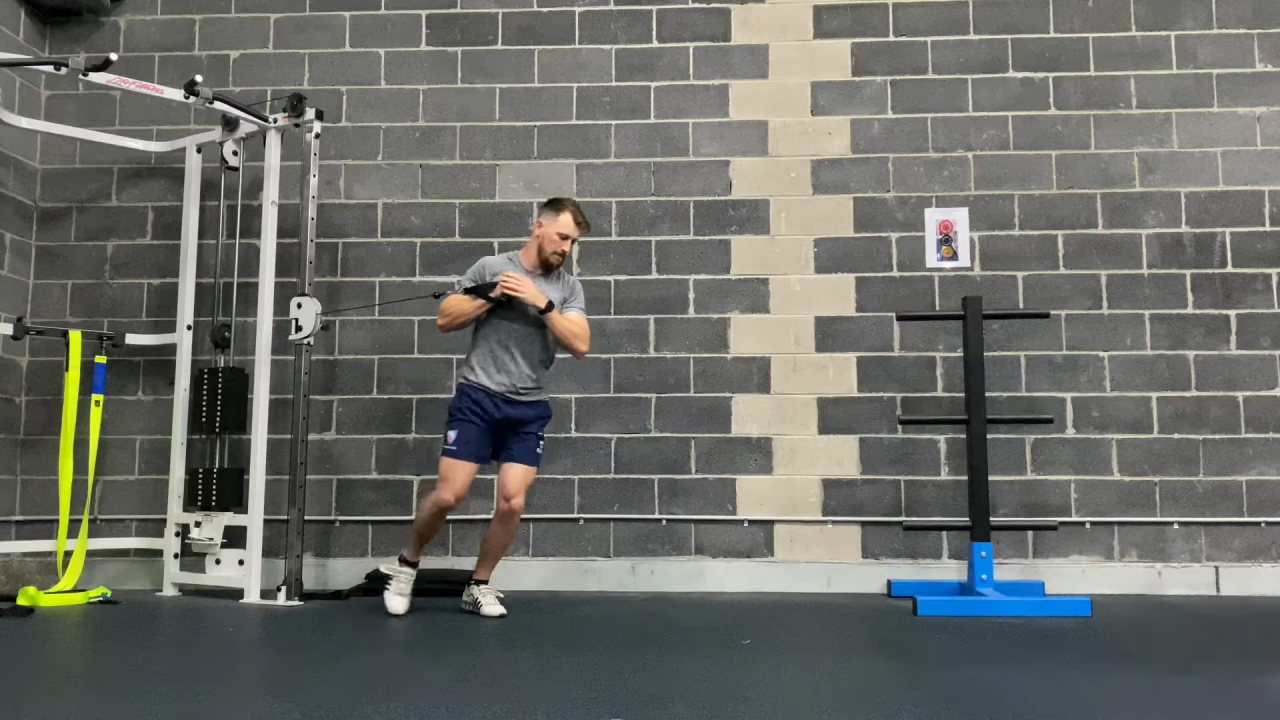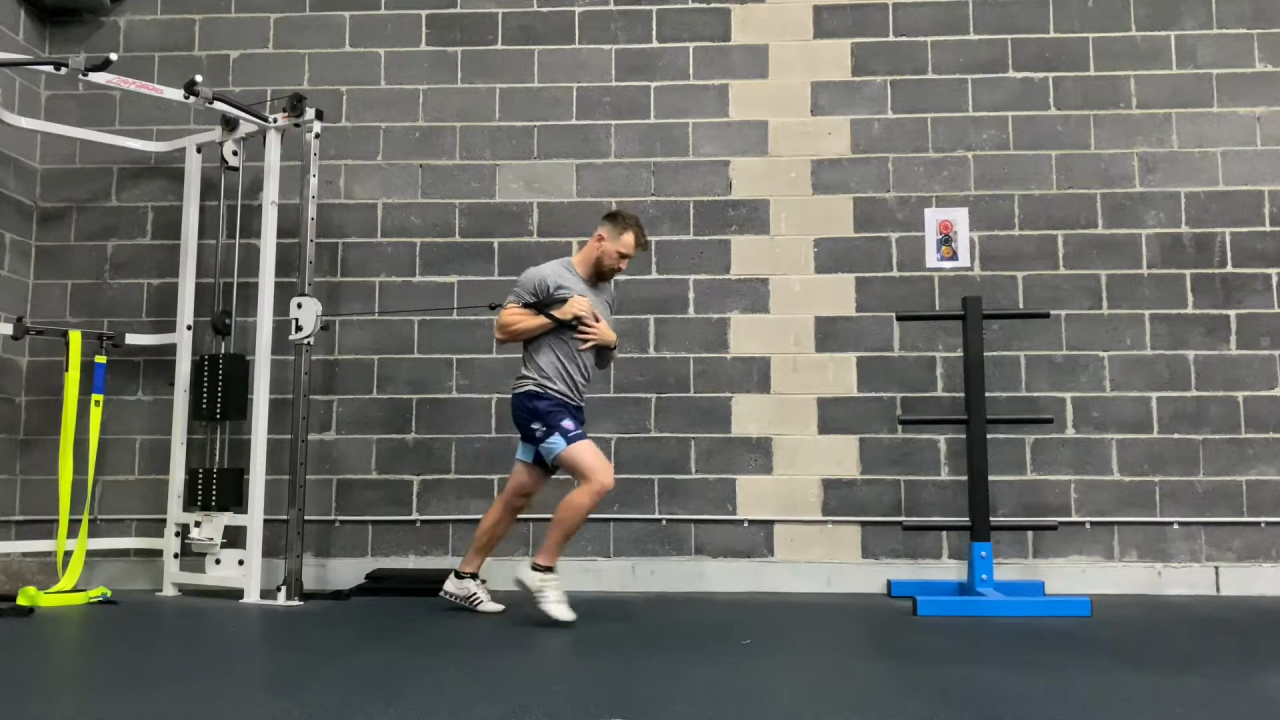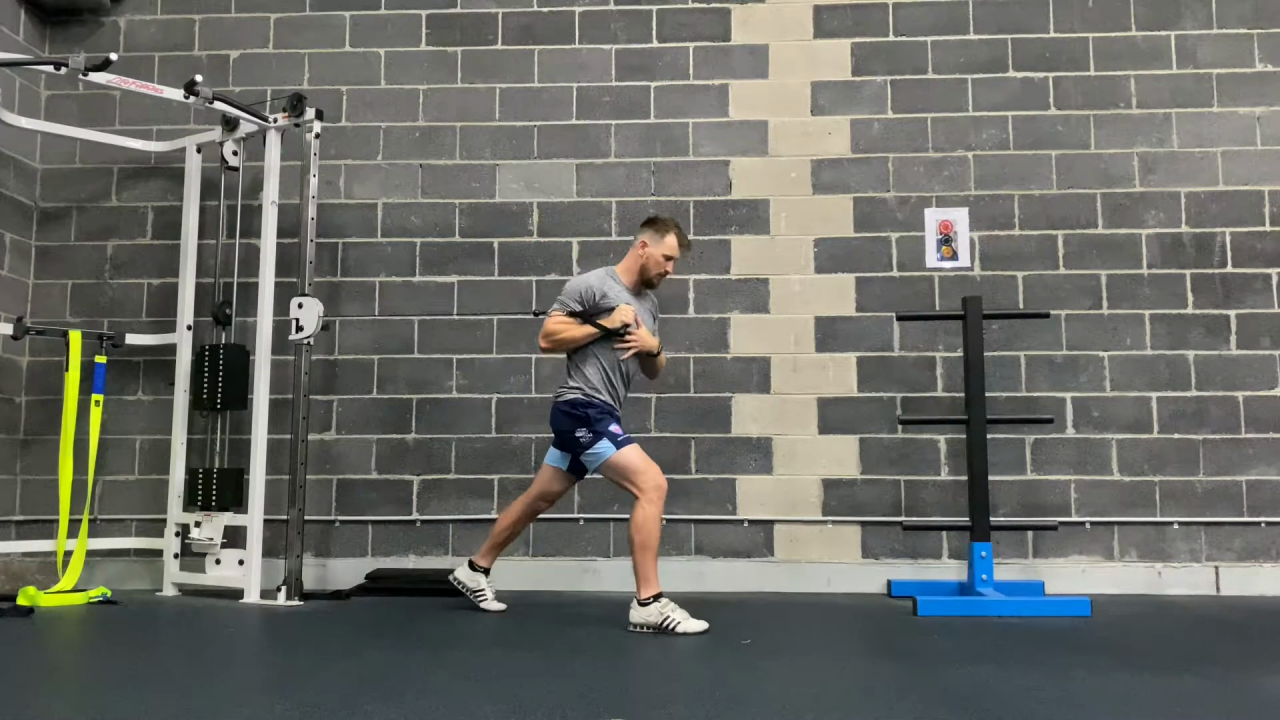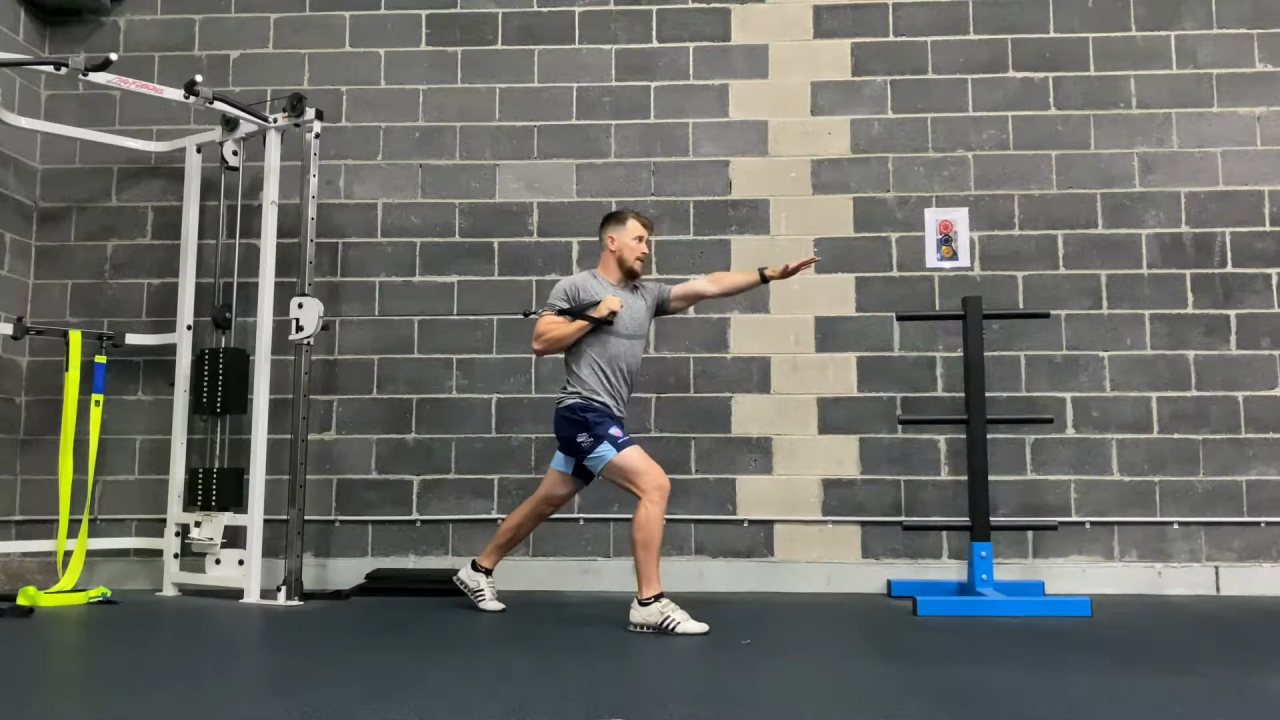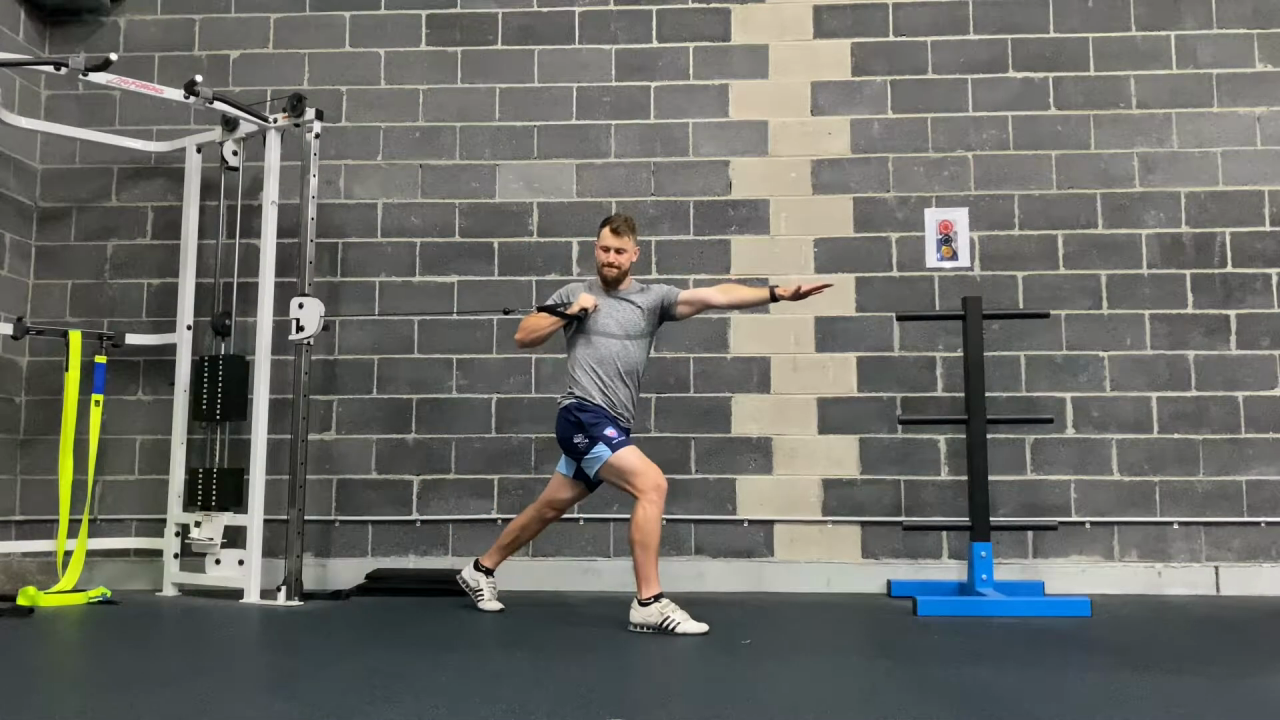
dt=1s
person 1, frame 1
left shoulder: (569, 287)
right shoulder: (490, 267)
left elbow: (580, 345)
right elbow: (445, 318)
left wrist: (541, 304)
right wrist: (493, 295)
left hip: (529, 407)
right hip: (477, 395)
left knee: (511, 504)
right knee: (448, 496)
left ankle: (480, 585)
right ankle: (408, 562)
person 1, frame 2
left shoulder: (606, 293)
right shoulder: (544, 277)
left elbow: (603, 361)
right elbow: (503, 329)
left wrist: (610, 340)
right wrist: (558, 315)
left hip: (568, 405)
right hip: (540, 400)
left knee: (518, 498)
right knee: (600, 478)
left ankle: (464, 576)
right ankle: (541, 568)
person 1, frame 3
left shoulder: (649, 302)
right shoulder: (590, 285)
left elbow: (654, 371)
right elbow: (547, 339)
left wrist: (654, 347)
right wrist: (605, 324)
left hip: (597, 415)
right hip: (583, 409)
left knee: (540, 497)
right knee: (652, 485)
left ankle: (475, 569)
right ankle: (648, 603)
person 1, frame 4
left shoulder: (648, 295)
right shoulder: (575, 287)
left elbow: (710, 286)
right elbow: (541, 342)
left wrist: (769, 274)
right wrist: (594, 316)
left hip: (602, 420)
right hip: (585, 414)
left knee: (544, 503)
right knee: (654, 485)
left ankle: (478, 570)
right ankle: (649, 604)
person 1, frame 5
left shoulder: (654, 297)
right shoulder: (574, 293)
left elbow: (716, 296)
right elbow: (523, 336)
left wrist: (779, 293)
right wrist: (569, 313)
left hip: (611, 426)
right hip: (584, 417)
left knee: (549, 507)
right knee: (652, 485)
left ankle: (481, 569)
right ankle: (649, 603)
